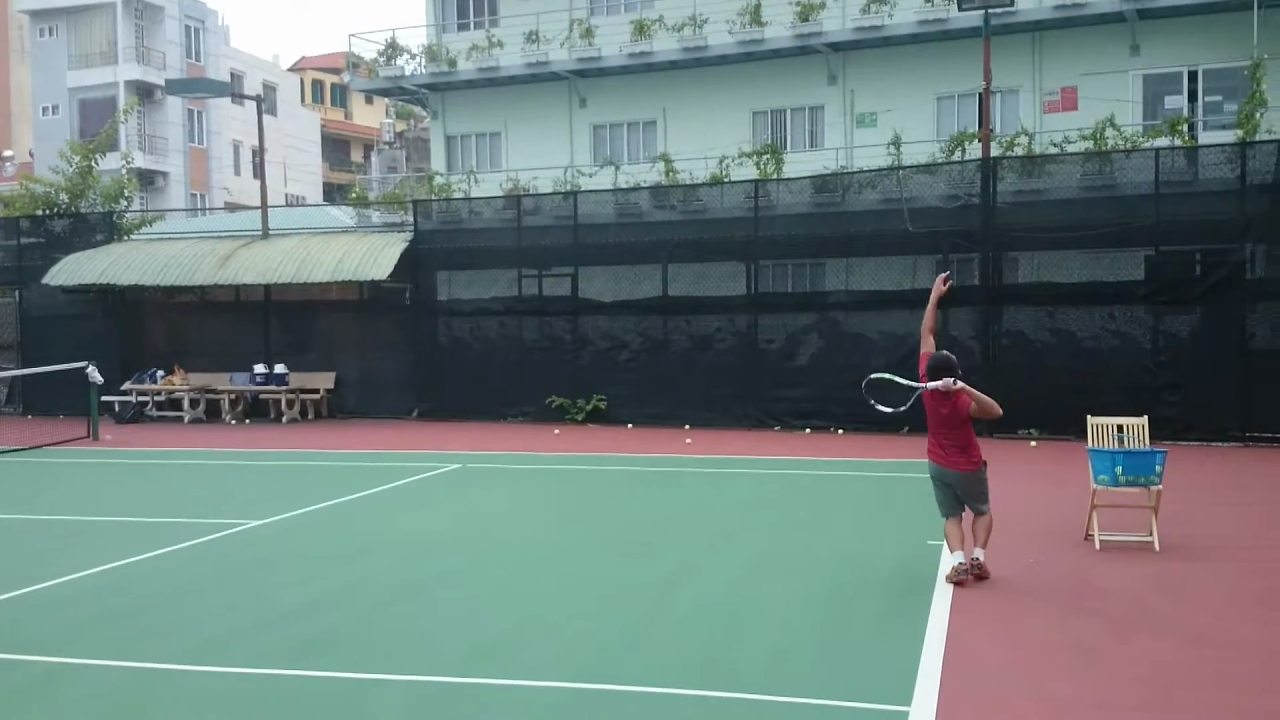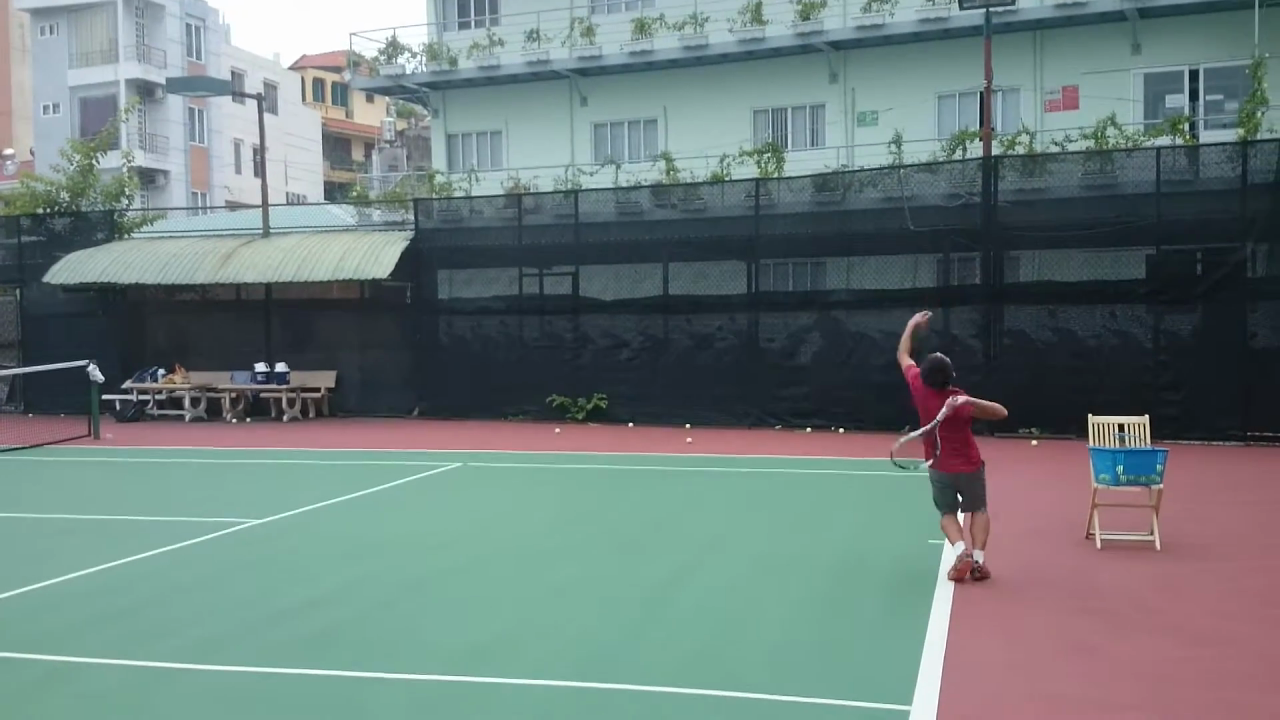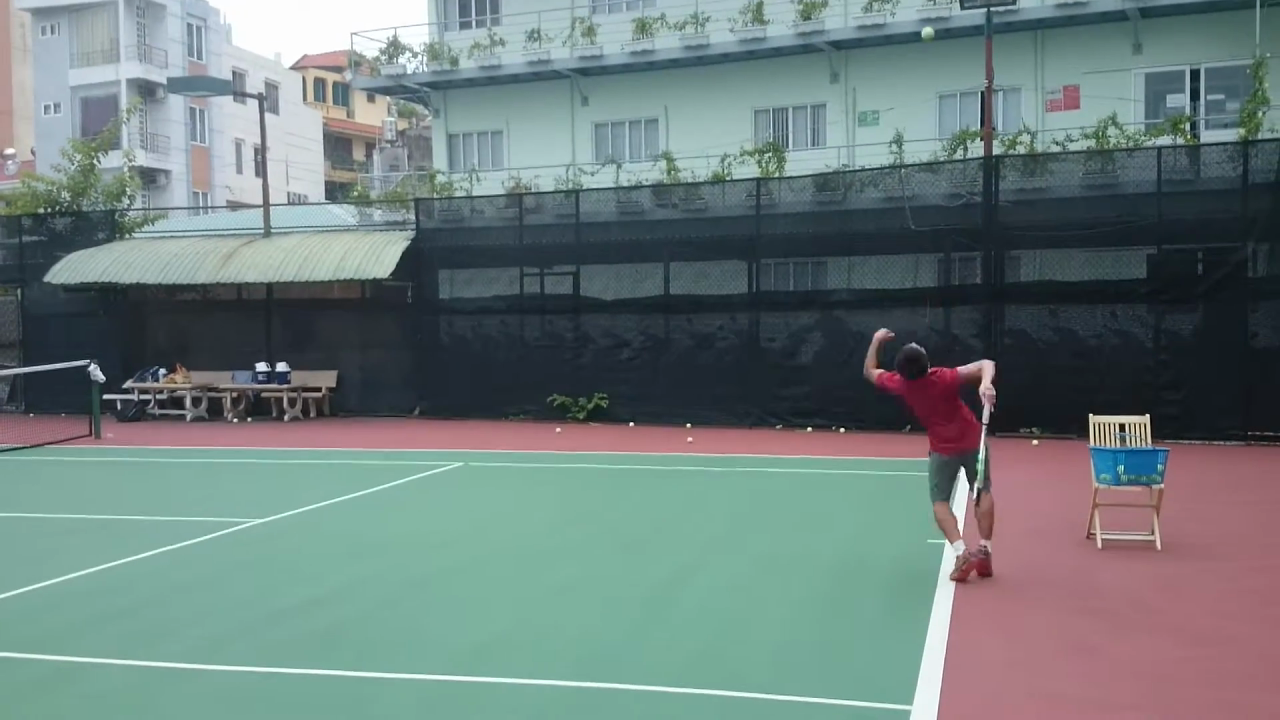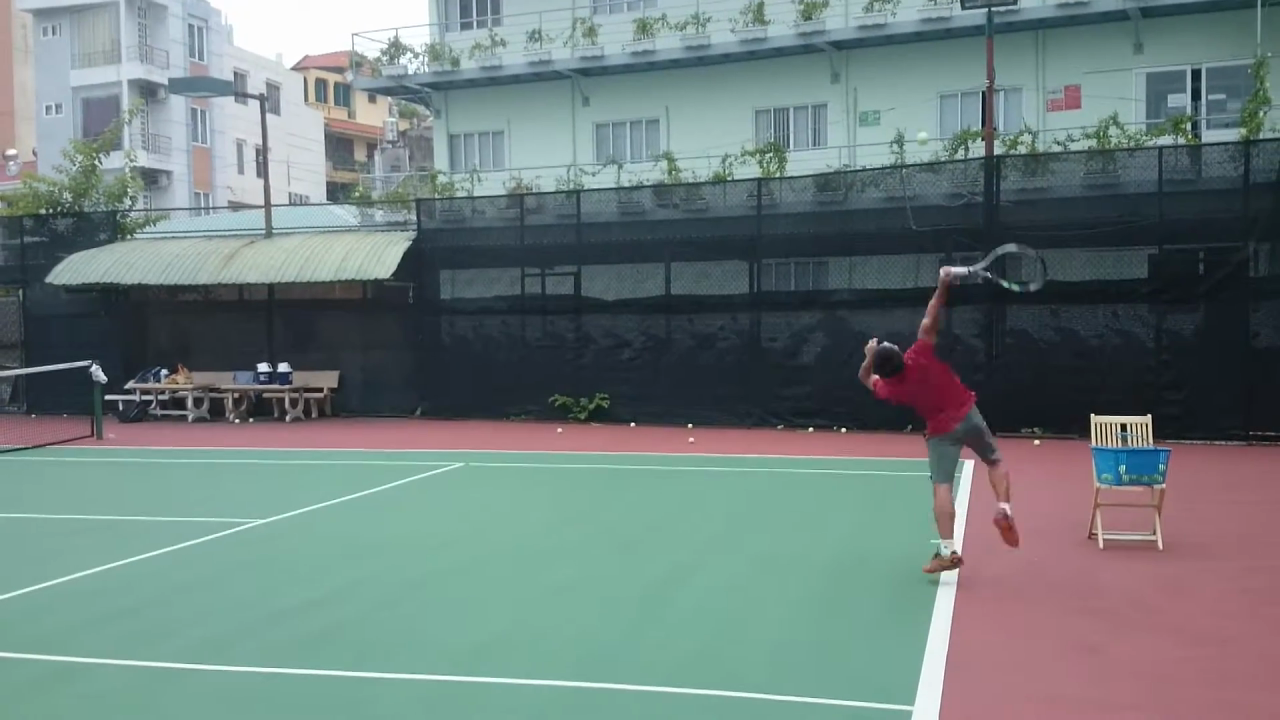
dt=0.1s
person 1, frame 1
left shoulder: (929, 379)
right shoulder: (961, 401)
left elbow: (927, 335)
right elbow: (996, 412)
left wrist: (935, 295)
right wrist: (966, 391)
left hip: (940, 466)
right hip: (968, 467)
left knee: (952, 517)
right knee: (982, 512)
left ankle: (959, 562)
right ankle: (976, 558)
person 1, frame 2
left shoulder: (919, 386)
right shoulder: (958, 404)
left elbow: (902, 355)
right elbow: (1000, 412)
left wrist: (912, 323)
right wrist: (969, 401)
left hip: (939, 469)
right hip: (967, 467)
left knee: (948, 514)
right knee: (978, 510)
left ankle: (962, 552)
right ankle: (978, 560)
person 1, frame 3
left shoulder: (900, 383)
right shoulder: (943, 379)
left elbow: (869, 370)
right elbow: (985, 365)
left wrist: (876, 341)
right wrist: (986, 384)
left hip: (943, 451)
right hip: (971, 443)
left knee: (940, 504)
right knee: (984, 495)
left ankle: (961, 552)
right ankle: (984, 551)
person 1, frame 4
left shoulder: (890, 389)
right shoulder: (917, 358)
left elbow: (866, 379)
right elbow: (928, 321)
left wrist: (869, 357)
right wrist: (942, 286)
left hip: (943, 431)
right hip: (968, 414)
left knee: (942, 490)
right knee: (994, 462)
left ankle: (948, 551)
right ankle: (1003, 511)
